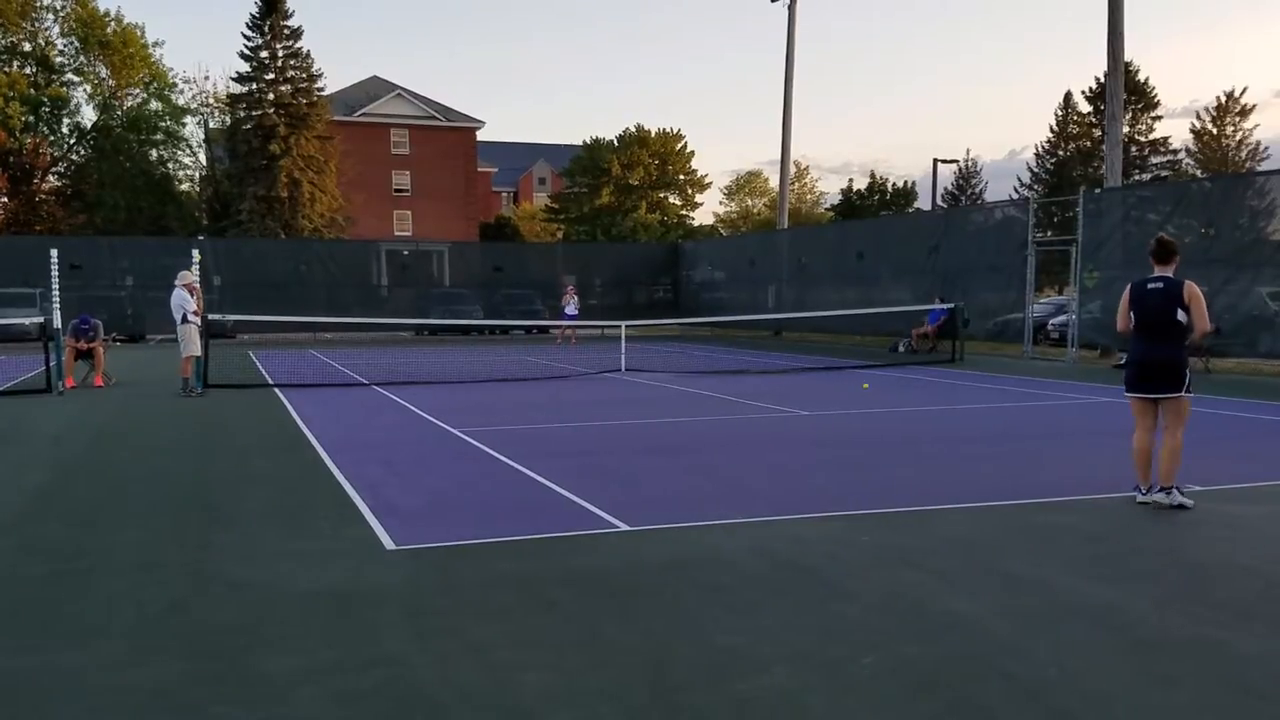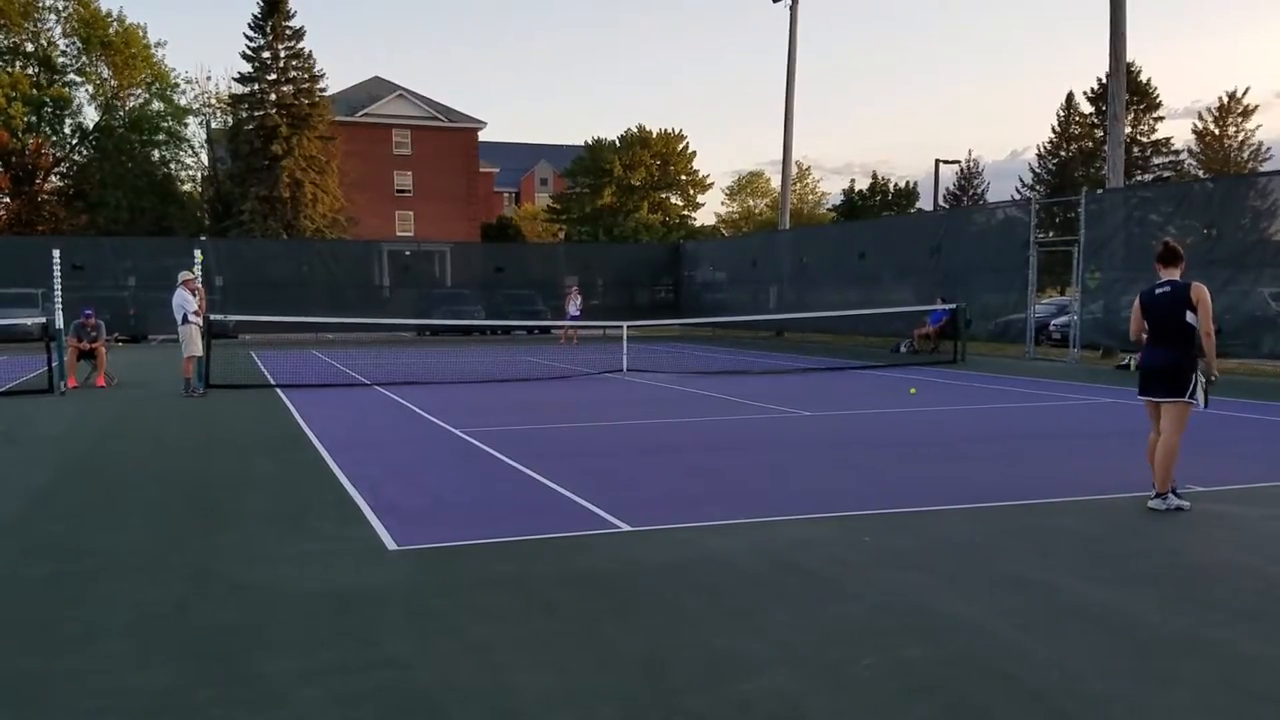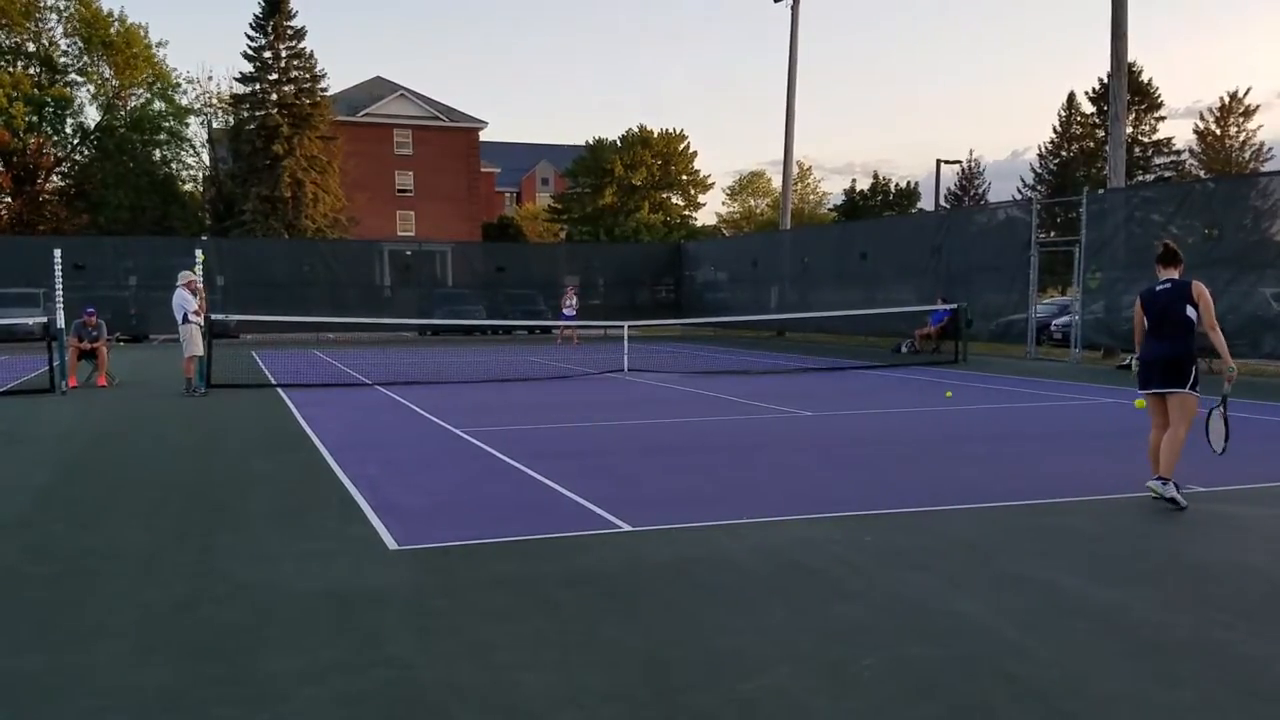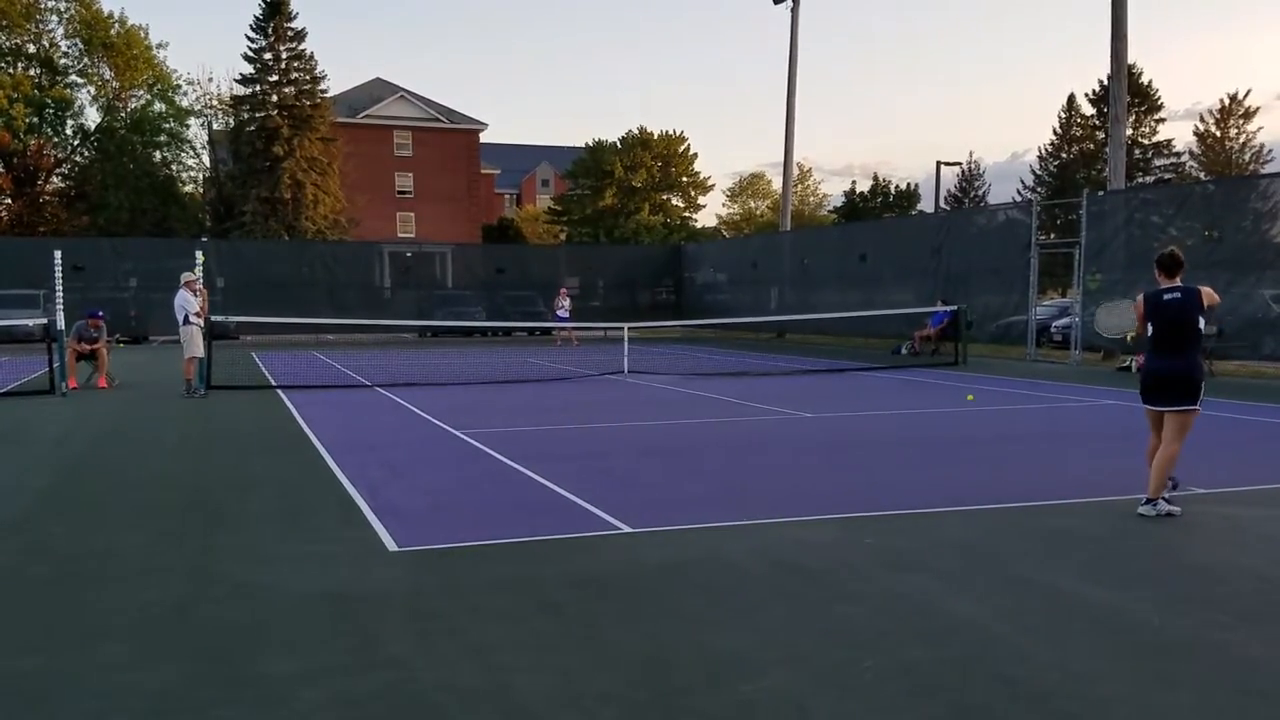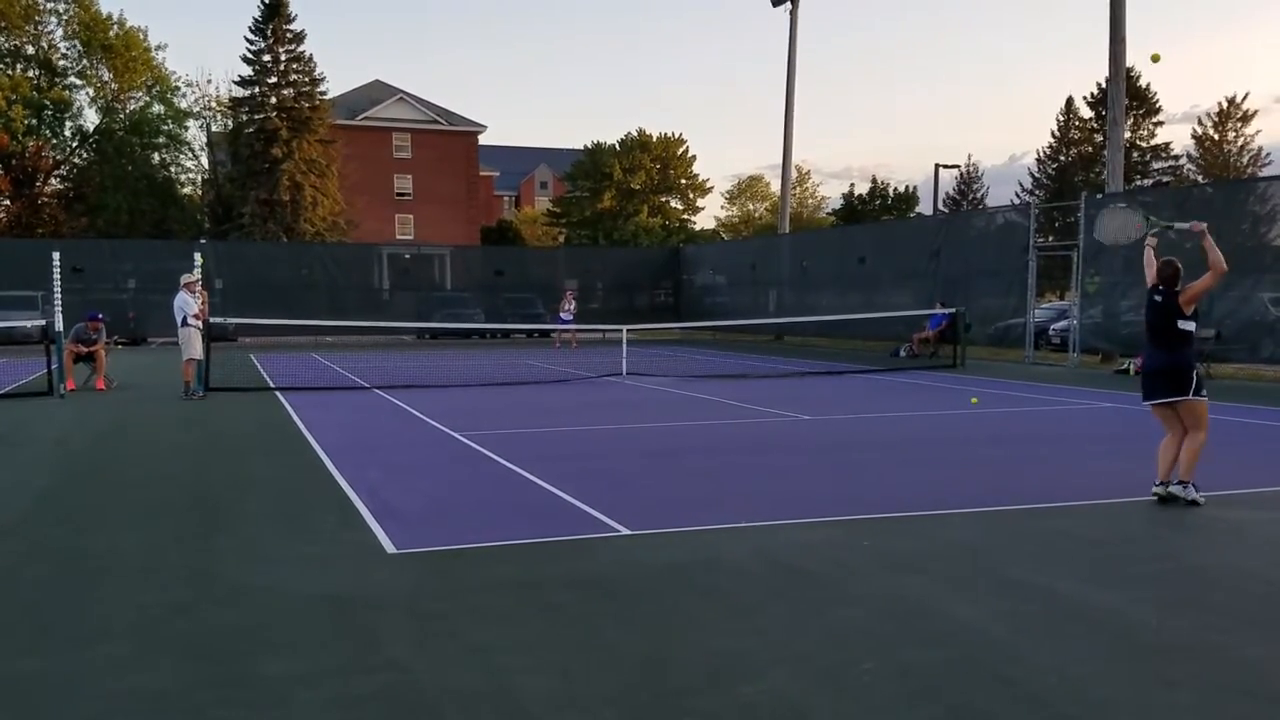
dt=1s
person 1, frame 1
left shoulder: (1133, 289)
right shoulder: (1187, 288)
left elbow: (1122, 327)
right elbow: (1203, 328)
right wrist: (1184, 341)
left hip: (1139, 363)
right hip: (1172, 365)
left knee: (1143, 429)
right knee: (1173, 430)
left ankle: (1144, 488)
right ankle: (1166, 489)
person 1, frame 2
left shoulder: (1144, 297)
right shoulder: (1196, 290)
left elbow: (1135, 335)
right elbow: (1207, 332)
right wrist: (1211, 368)
left hip: (1150, 366)
right hip: (1180, 368)
left knee: (1158, 430)
right knee: (1171, 433)
left ankle: (1160, 484)
right ankle: (1162, 494)
person 1, frame 3
left shoulder: (1143, 296)
right shoulder: (1195, 288)
right elbow: (1211, 327)
right wrist: (1227, 361)
left hip: (1150, 361)
right hip: (1180, 362)
left knee: (1159, 426)
right knee: (1178, 427)
left ankle: (1160, 479)
right ankle: (1163, 480)
person 1, frame 4
left shoulder: (1144, 301)
right shoulder: (1200, 294)
right elbow: (1216, 300)
left wrist: (1135, 335)
left hip: (1153, 373)
right hip: (1186, 375)
left knee: (1157, 435)
right knee: (1171, 441)
left ankle: (1161, 482)
right ankle: (1152, 500)
person 1, frame 5
left shoulder: (1152, 292)
right shoulder: (1184, 296)
left elbow: (1150, 265)
right elbow: (1220, 269)
left wrist: (1149, 244)
right wrist: (1205, 236)
left hip: (1152, 372)
right hip: (1180, 371)
left knee: (1174, 432)
right knee: (1197, 430)
left ankle: (1163, 483)
right ankle: (1184, 483)
